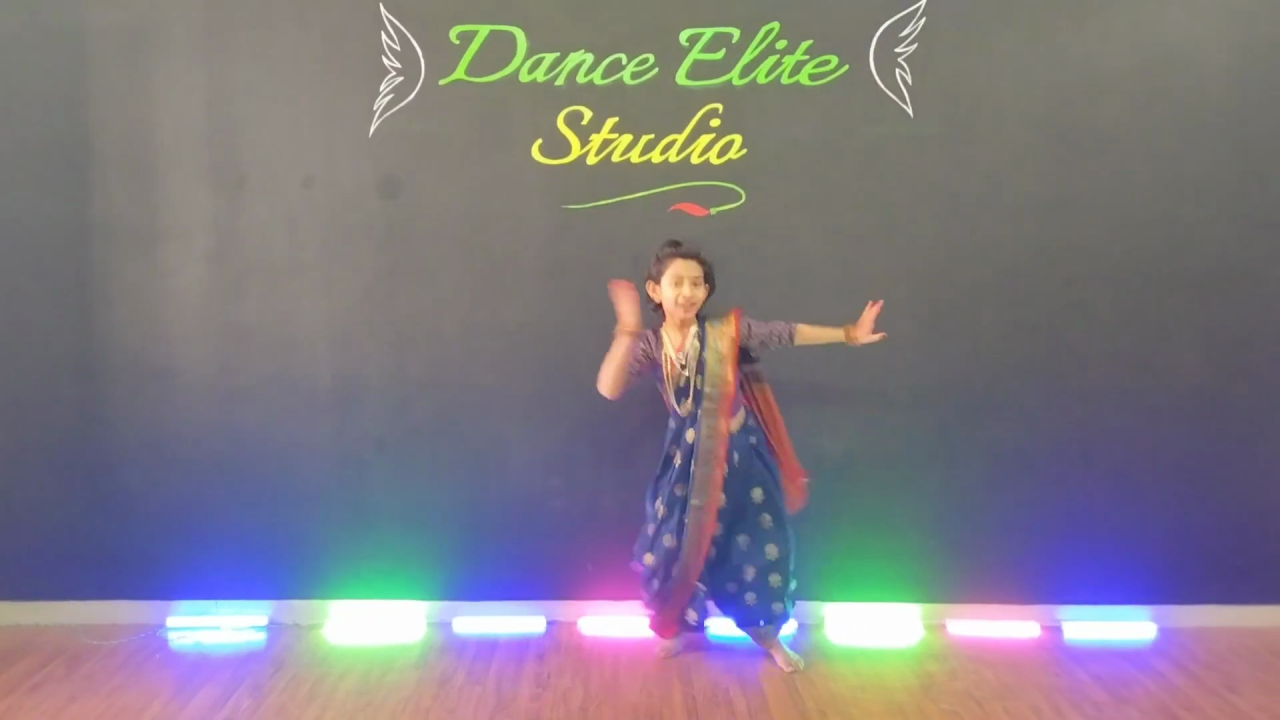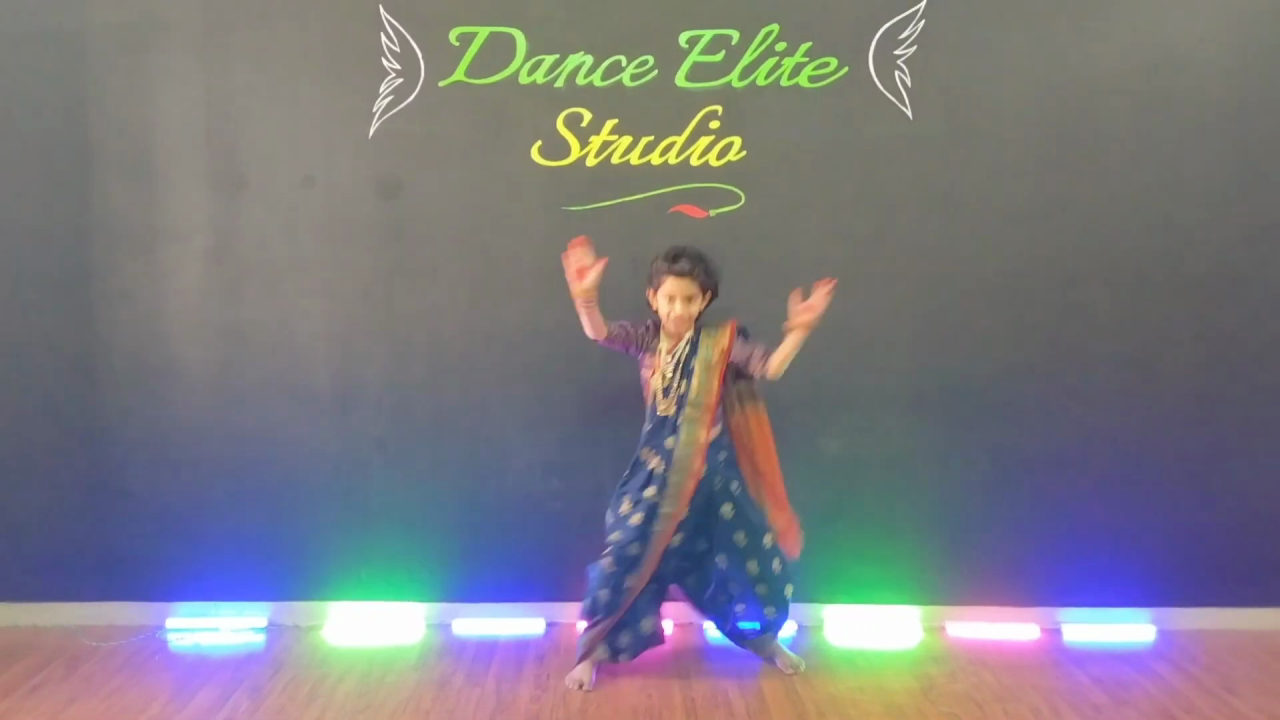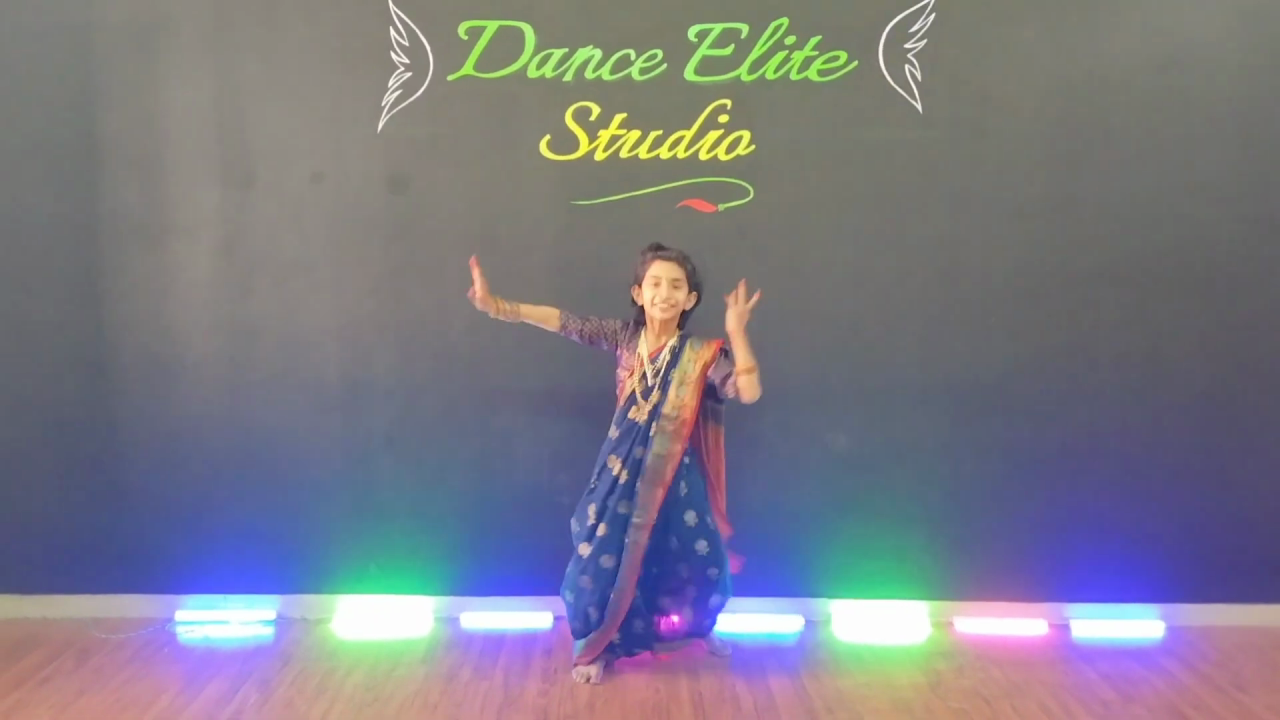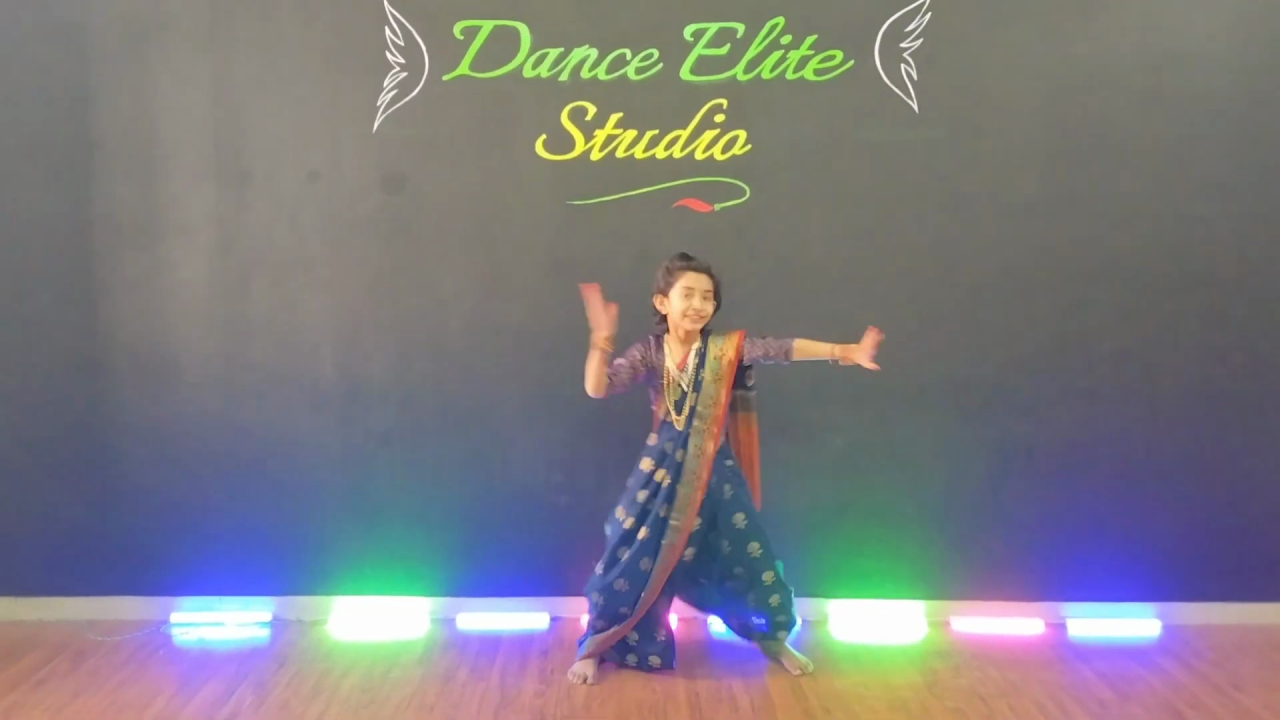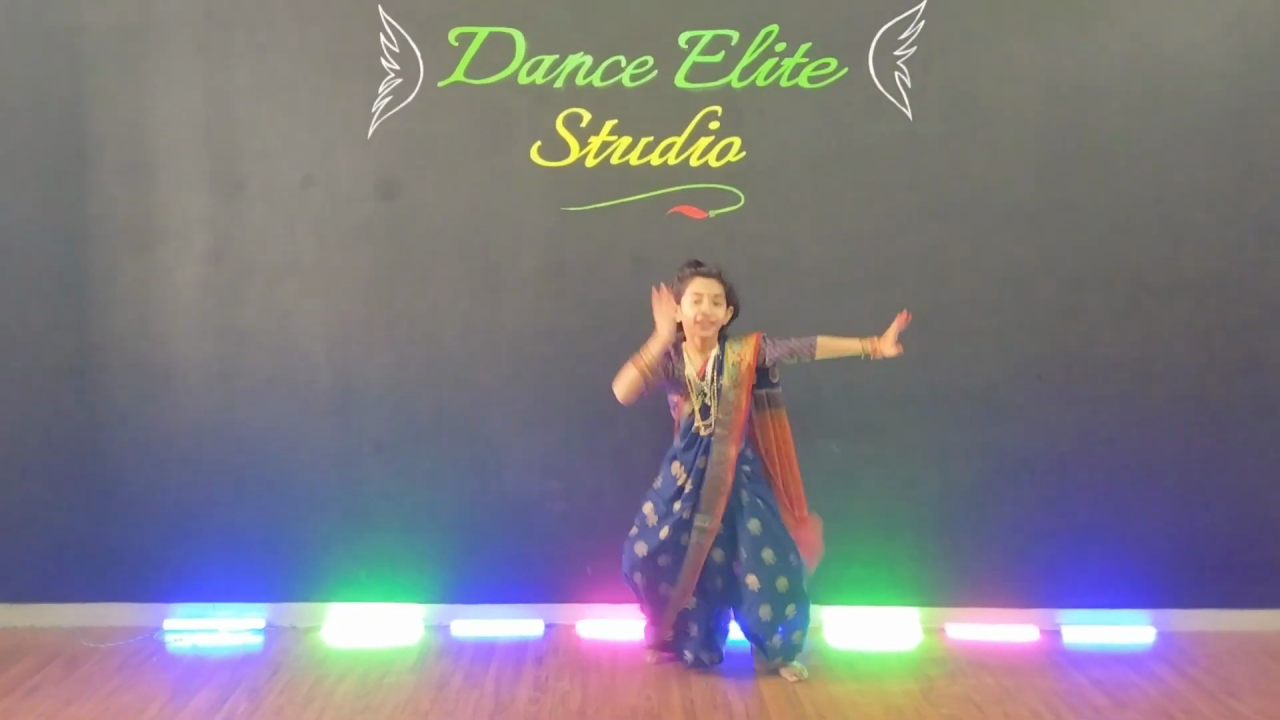
dt=0.4s
person 1, frame 1
left shoulder: (731, 329)
right shoulder: (649, 346)
left elbow: (787, 333)
right elbow: (609, 388)
left wrist: (851, 334)
right wrist: (628, 330)
left hip: (739, 454)
right hip: (687, 456)
left knee: (762, 542)
right knee: (672, 544)
left ankle: (767, 634)
right ankle: (671, 627)
person 1, frame 2
left shoulder: (721, 341)
right shoulder: (643, 338)
left elbow: (769, 366)
right elbow: (598, 331)
left wrist: (800, 326)
right wrist: (584, 295)
left hip: (711, 468)
right hip: (656, 468)
left knee: (748, 553)
right knee: (627, 554)
left ankle: (763, 639)
right ankle: (594, 650)
person 1, frame 3
left shoulder: (703, 354)
right shoulder: (622, 337)
left elbow: (749, 394)
right elbow: (563, 321)
left wrist: (737, 334)
right wrist: (497, 306)
left hip: (676, 476)
right hip: (621, 471)
left knee: (701, 562)
right knee: (600, 562)
left ankle: (696, 631)
right ankle: (597, 648)
person 1, frame 4
left shoulder: (730, 348)
right shoulder: (648, 353)
left elbow: (786, 349)
right elbow: (598, 389)
left wrist: (849, 353)
right wrist: (601, 340)
left hip: (716, 472)
right hip: (662, 471)
left knee: (751, 557)
right knee: (630, 559)
left ankle: (773, 640)
right ankle: (594, 648)
person 1, frame 5
left shoulder: (747, 352)
right shoulder: (667, 359)
left elbow: (807, 348)
right elbow: (623, 394)
left wrist: (872, 346)
right wrist: (660, 341)
left hip: (739, 477)
right hip: (686, 476)
left knee: (770, 567)
right knee: (650, 556)
left ankle: (772, 651)
right ankle: (671, 636)
